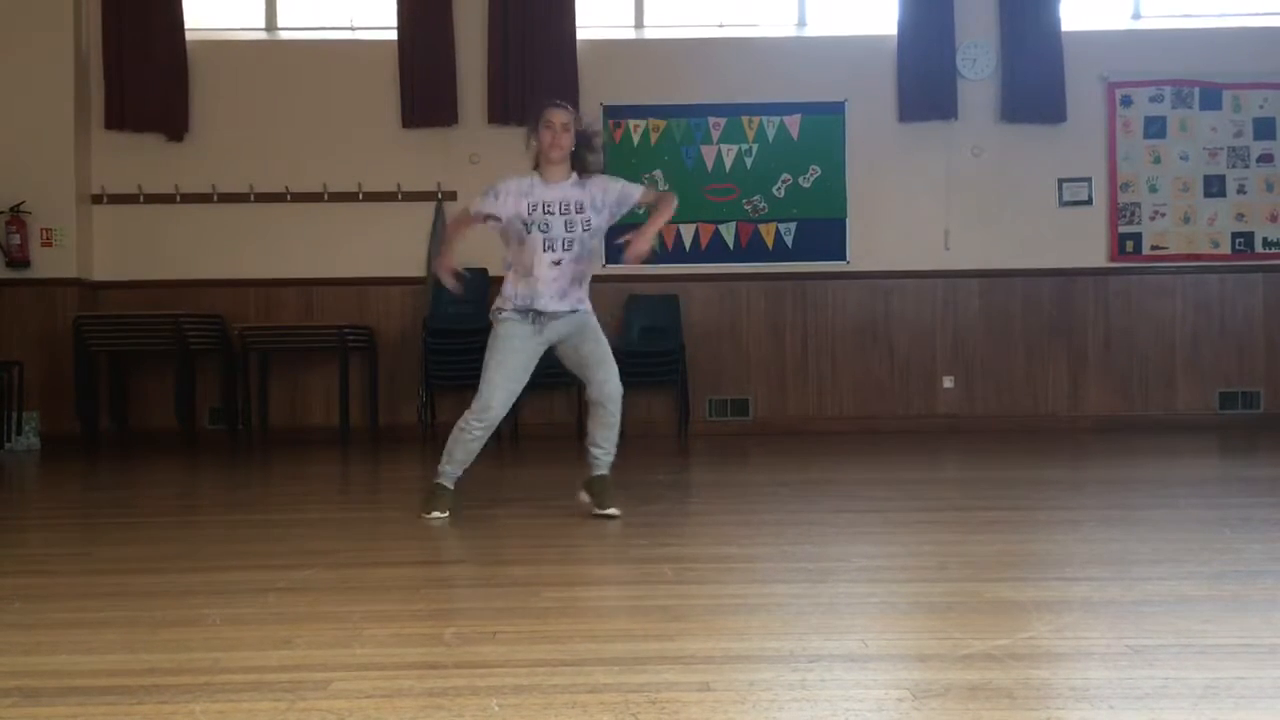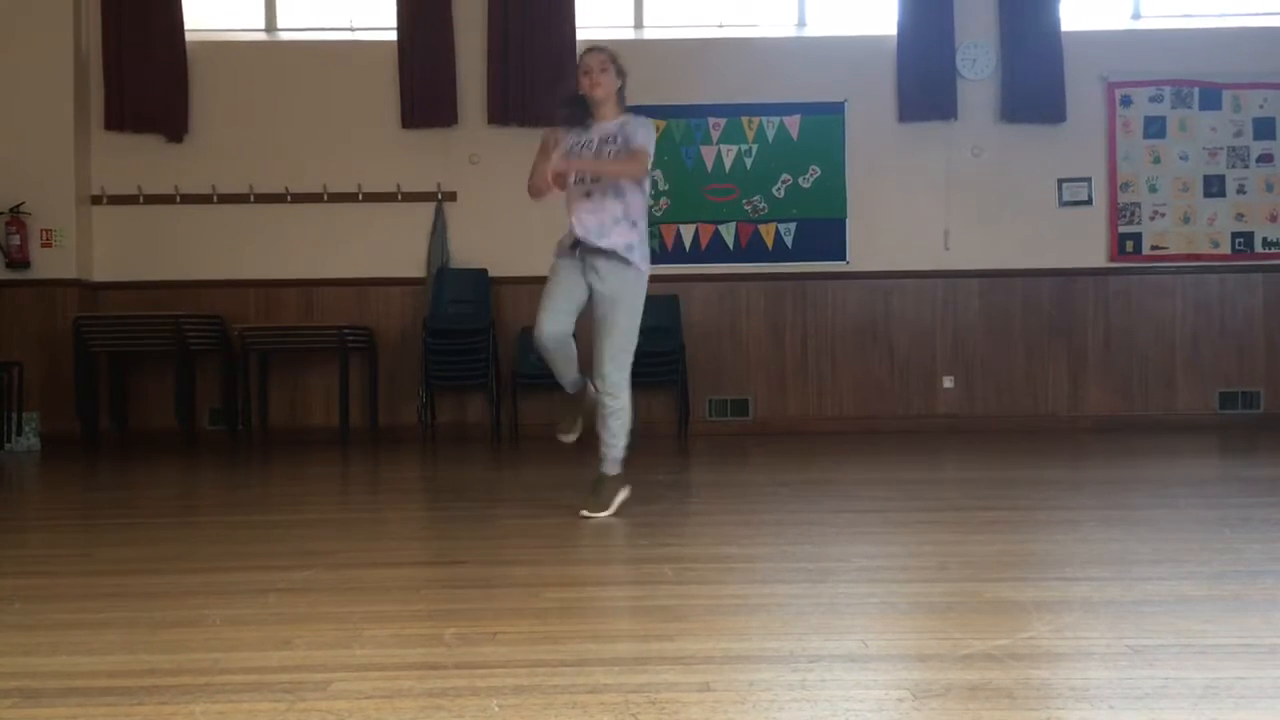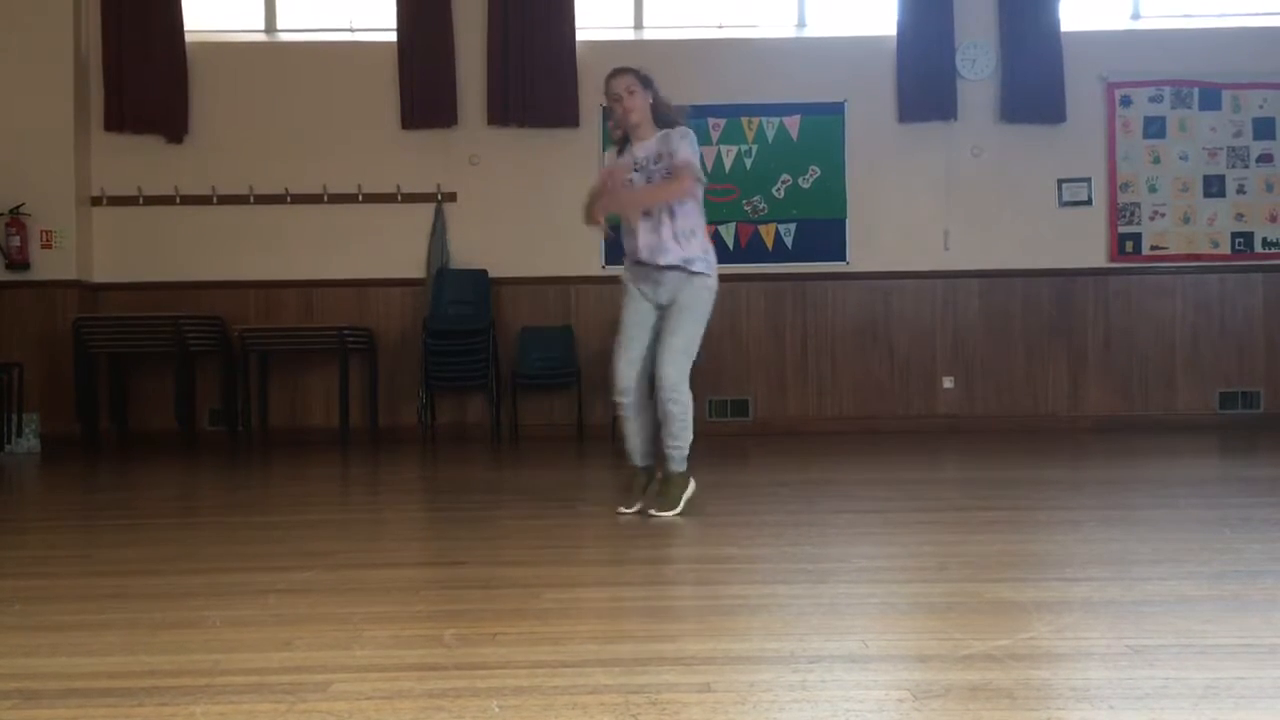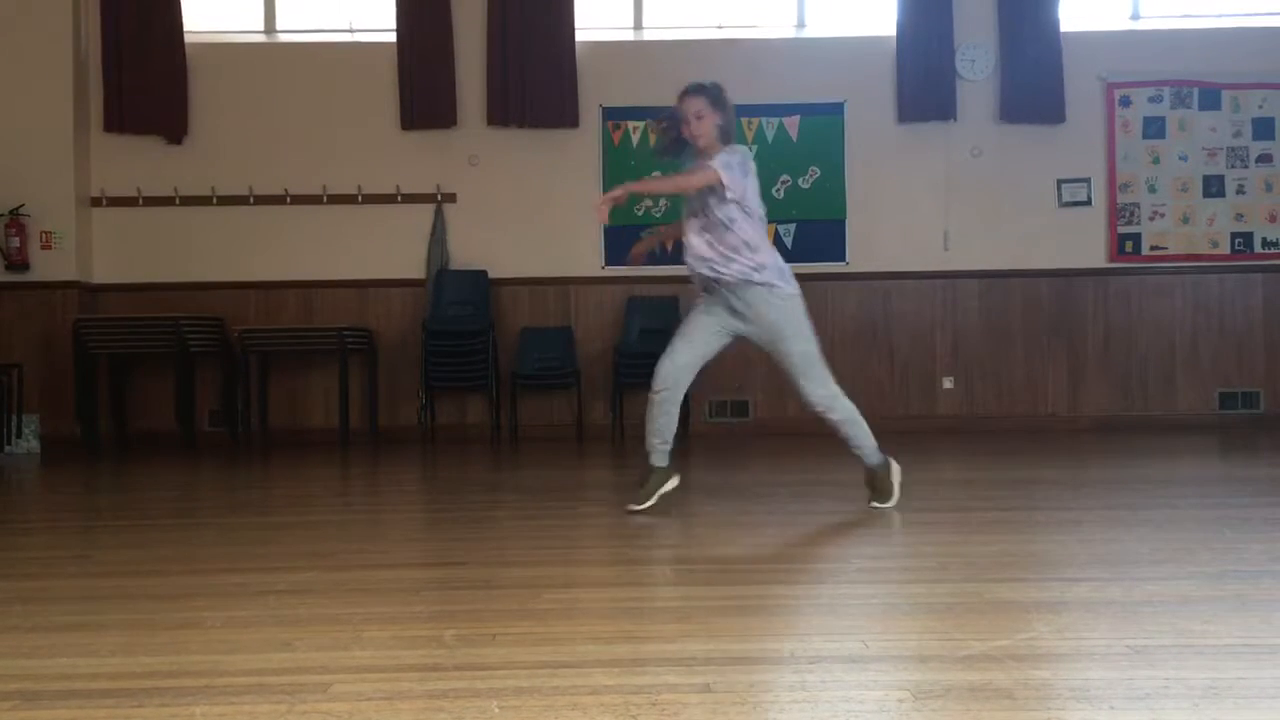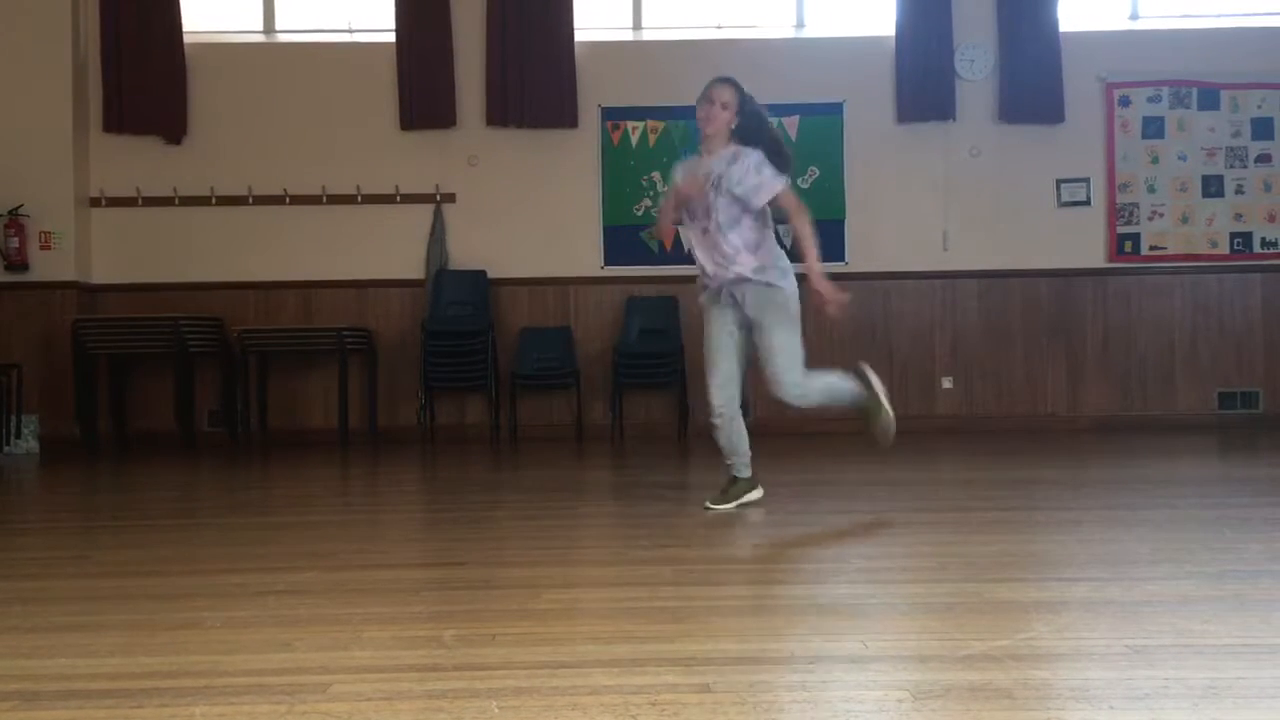
dt=0.3s
person 1, frame 1
left shoulder: (600, 189)
right shoulder: (512, 191)
left elbow: (664, 199)
right elbow: (466, 216)
left wrist: (648, 231)
right wrist: (447, 253)
left hip: (574, 314)
right hip: (519, 315)
left knee: (607, 390)
right knee: (488, 408)
left ankle: (597, 478)
right ankle: (445, 482)
person 1, frame 2
left shoulder: (638, 129)
right shoulder: (569, 135)
left elbow: (633, 166)
right elbow: (536, 190)
left wrist: (569, 163)
right wrist: (548, 154)
left hip: (623, 263)
right hip: (575, 254)
left knee: (611, 374)
right knee: (548, 332)
left ankle: (611, 474)
right ankle: (577, 393)
person 1, frame 3
left shoulder: (679, 138)
right shoulder: (621, 160)
left elbow: (684, 185)
right elbow: (593, 216)
left wrist: (624, 199)
right wrist: (605, 187)
left hip: (690, 274)
right hip: (642, 278)
left knee: (669, 375)
right knee: (627, 383)
left ankle: (677, 472)
right ankle: (642, 471)
person 1, frame 4
left shoulder: (735, 159)
right shoulder: (697, 169)
left elbow: (685, 185)
left wrist: (625, 188)
right wrist: (652, 238)
left hip: (767, 293)
right hip: (716, 300)
left knee: (818, 389)
right knee: (666, 380)
left ankle: (878, 463)
right ankle: (658, 470)
person 1, frame 5
left shoulder: (749, 160)
right shoulder: (684, 171)
left elbow: (796, 212)
right elbow: (666, 226)
left wrist: (816, 274)
right wrist: (678, 199)
left hip: (767, 285)
right hip: (720, 295)
left knee: (790, 387)
right knee: (721, 403)
left ankle: (861, 385)
right ankle: (742, 480)
